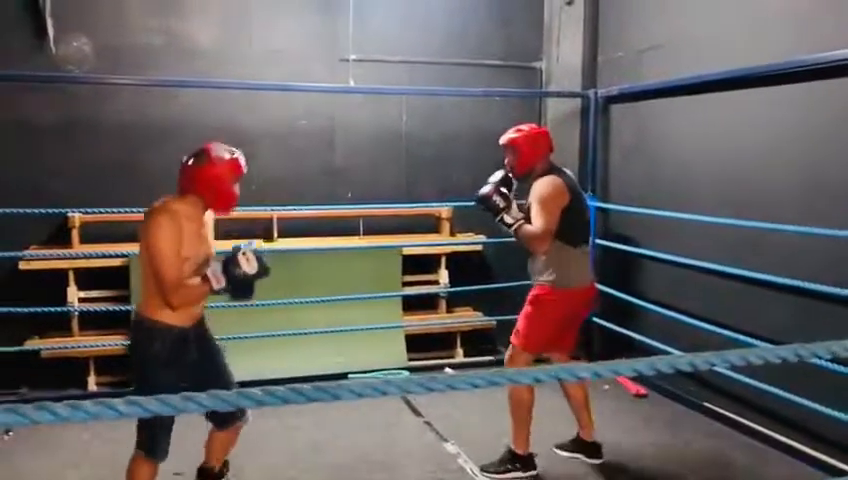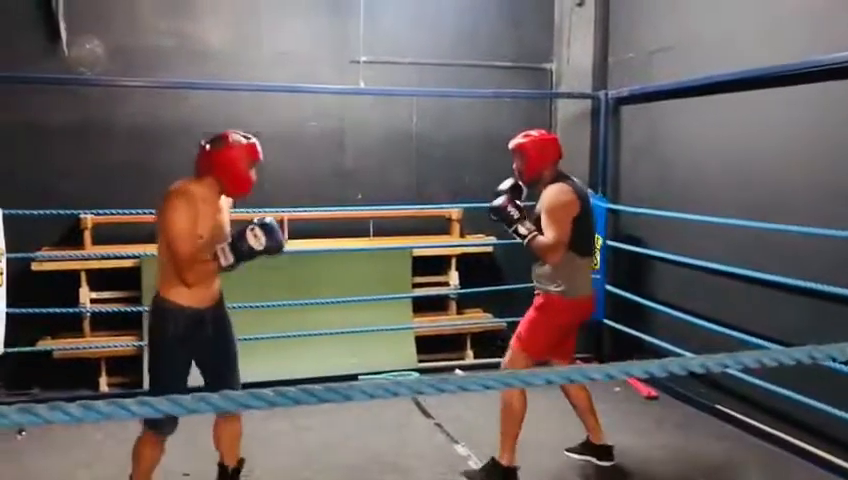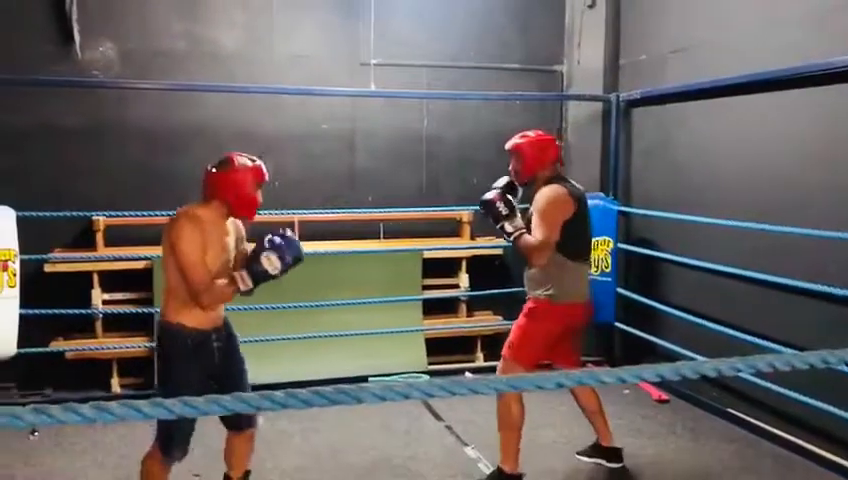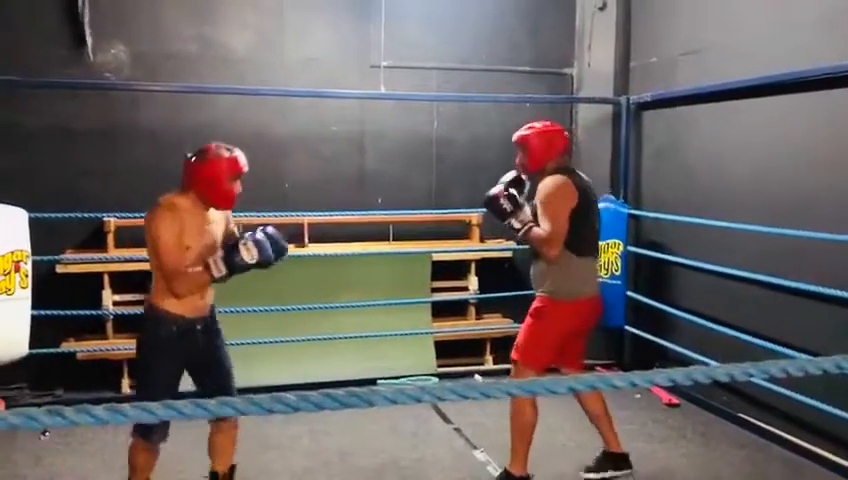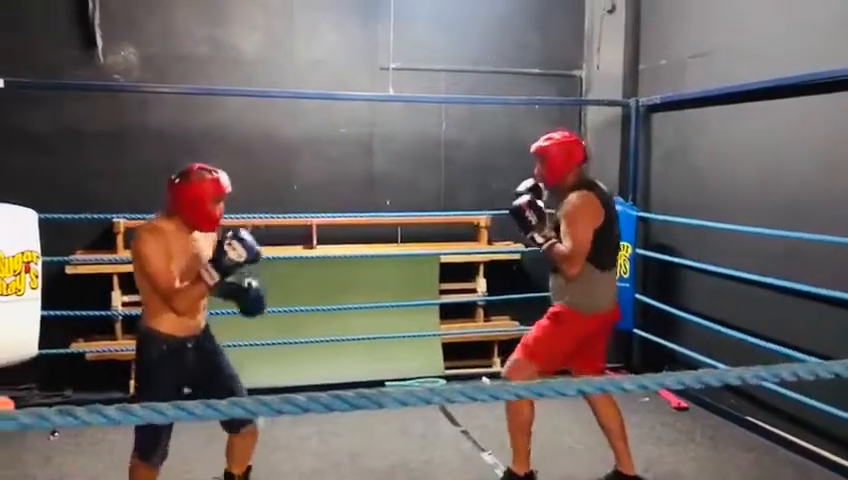
dt=0.2s
person 1, frame 1
left shoulder: (547, 185)
right shoulder: (560, 179)
left elbow: (540, 241)
left wrist: (504, 211)
right wrist: (509, 205)
left hip: (557, 290)
right hip: (579, 287)
left knee: (516, 362)
right knee: (559, 360)
right ankle: (587, 441)
person 1, frame 2
left shoulder: (557, 194)
right shoulder: (565, 188)
left elbow: (552, 251)
left wrist: (517, 222)
right wrist: (516, 211)
left hip: (560, 299)
right hip: (575, 296)
left knee: (511, 370)
right knee: (561, 367)
right ankle: (598, 443)
person 1, frame 3
left shoulder: (551, 195)
right shoulder: (566, 190)
left elbow: (539, 253)
left wrist: (507, 221)
right wrist: (511, 214)
left hip: (551, 304)
right hip: (573, 301)
left knee: (508, 378)
right knee: (570, 371)
right ankle: (607, 446)
person 1, frame 4
left shoulder: (554, 185)
right shoulder: (578, 183)
left elbow: (550, 247)
left wrist: (514, 216)
right wrist: (521, 207)
left hip: (559, 302)
right hip: (584, 299)
left knee: (521, 382)
right knee: (573, 374)
person 1, frame 5
left shoulder: (578, 200)
right shoulder: (594, 195)
left elbow: (571, 264)
left wrist: (538, 230)
right wrist: (540, 217)
left hip: (575, 312)
right hip: (599, 310)
left knee: (515, 375)
person 2, frame 1
left shoulder: (204, 214)
right shoulder: (163, 220)
right elbow: (174, 295)
left wrist: (230, 272)
right wrist: (224, 276)
left hip: (196, 333)
right hip: (157, 340)
left knee: (232, 417)
right knee: (153, 447)
person 2, frame 2
left shoulder: (222, 199)
right shoulder: (180, 201)
right elbow: (189, 272)
left wrist: (250, 244)
right wrist: (234, 251)
left hip: (214, 314)
right hip: (175, 319)
right knee: (161, 423)
person 2, frame 3
left shoulder: (233, 224)
right shoulder: (187, 225)
left elbow: (236, 271)
right elbow: (204, 296)
left wrist: (269, 257)
right wrist: (253, 274)
left hip: (220, 334)
right hip: (182, 341)
left knee: (245, 425)
right knee: (171, 444)
person 2, frame 4
left shoulder: (219, 213)
right shoulder: (166, 214)
left elbow: (232, 247)
right elbow: (177, 283)
left wrist: (259, 244)
right wrist: (227, 263)
left hip: (206, 325)
right hip: (166, 329)
left knee: (226, 415)
right knee: (151, 430)
person 2, frame 5
left shoulder: (206, 232)
right shoulder: (150, 237)
right elbow: (177, 302)
left wrist: (238, 289)
right wrist: (218, 268)
left hip: (202, 343)
right hip: (161, 349)
left knee: (246, 422)
right knee: (151, 449)
